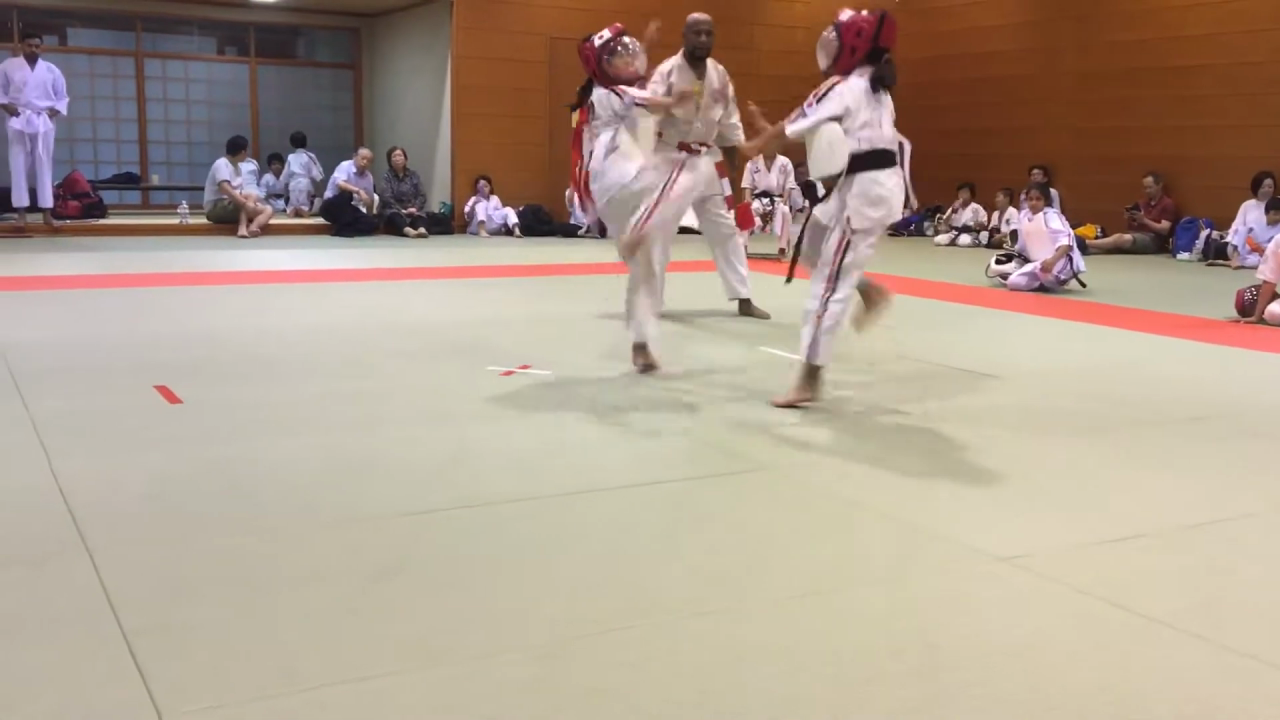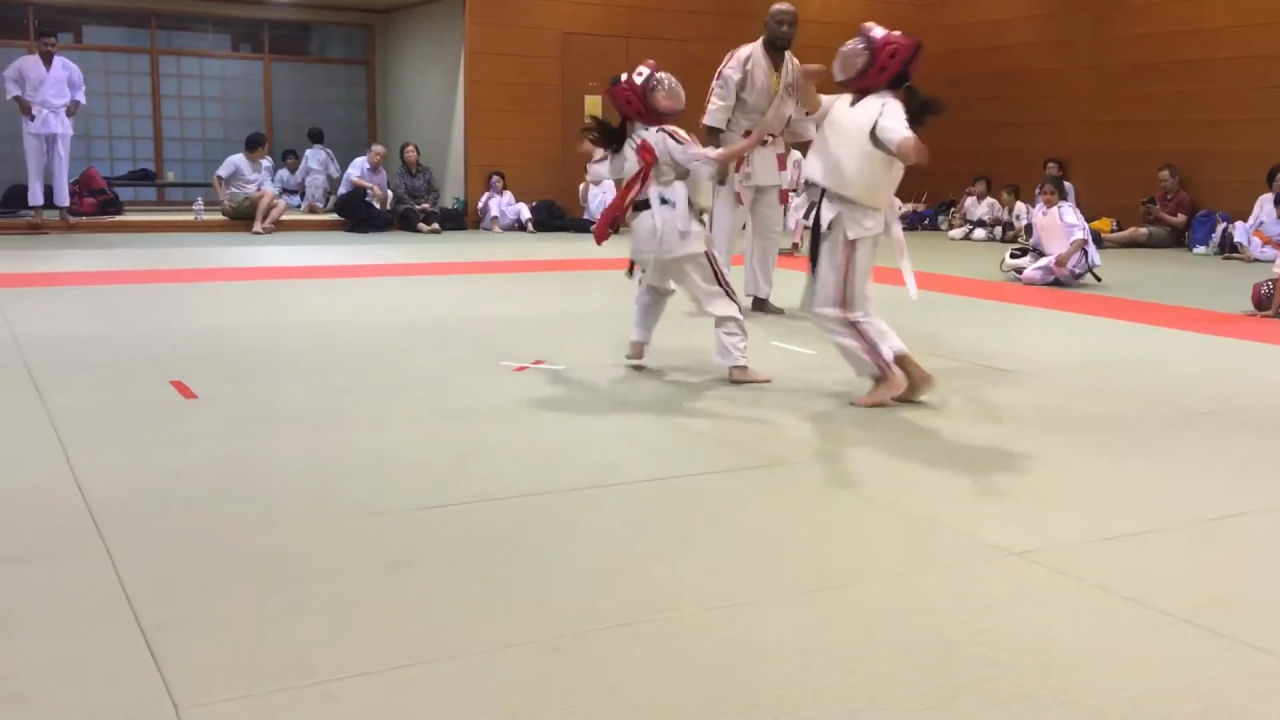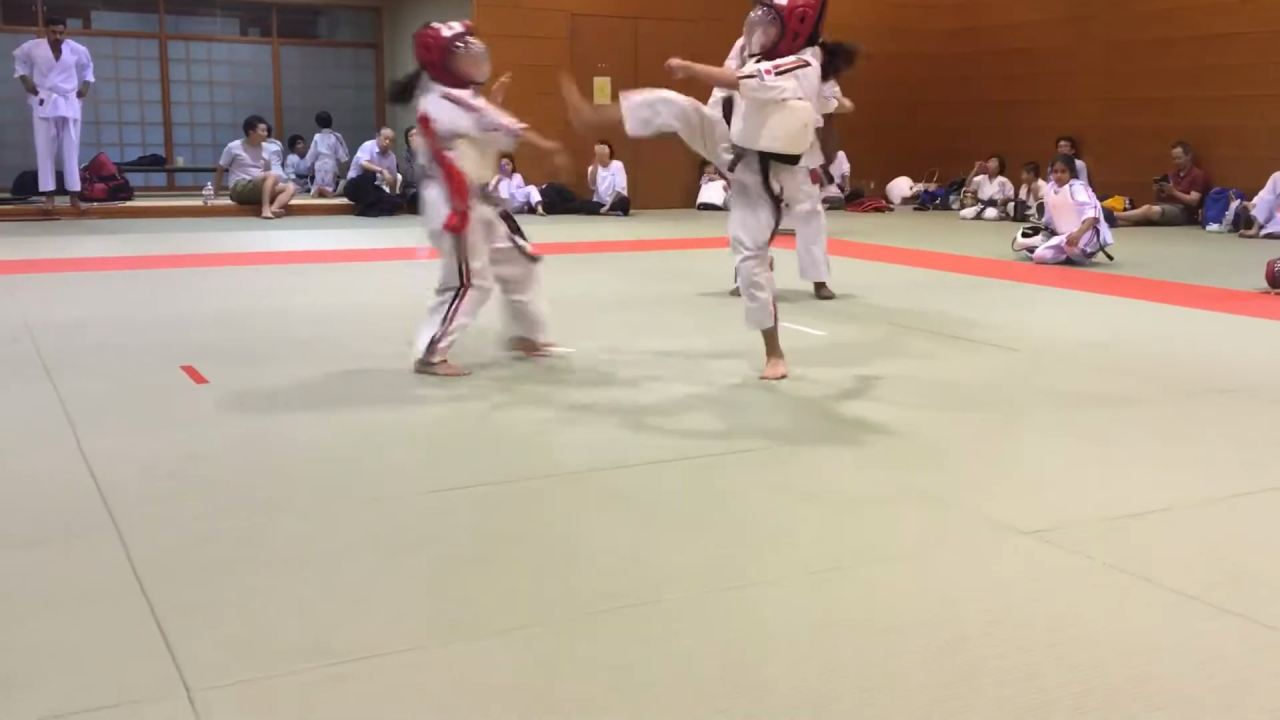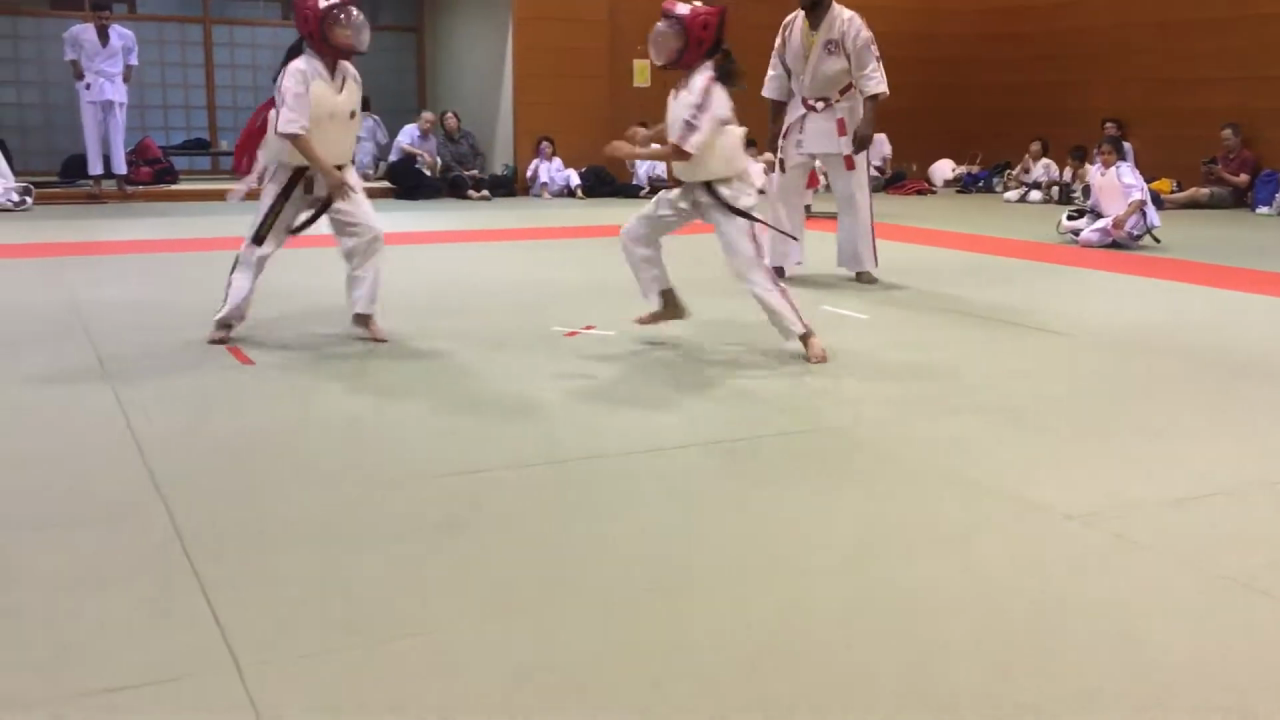
dt=0.5s
person 1, frame 1
left shoulder: (841, 87)
right shoulder: (875, 88)
left elbow: (790, 130)
right elbow: (809, 125)
left wrist: (752, 147)
right wrist: (771, 126)
left hip: (862, 190)
right hip: (882, 185)
left knee: (829, 288)
left ankle: (809, 381)
right ankle: (867, 289)
person 1, frame 2
left shoulder: (887, 108)
right shoulder: (845, 102)
left elbow: (906, 145)
right elbow: (812, 107)
left wrist: (907, 149)
right wrist: (806, 84)
left hip: (851, 220)
right hip: (832, 211)
left knee: (833, 307)
right knee: (846, 304)
left ankle: (888, 378)
right ankle: (904, 365)
person 1, frame 3
left shoulder: (803, 66)
right shoulder: (770, 62)
left elbow: (736, 81)
left wrist: (691, 68)
left hip: (766, 174)
right hip: (734, 154)
left knee: (752, 261)
right knee: (673, 107)
left ankle: (773, 353)
right ankle: (592, 116)
person 1, frame 4
left shoulder: (705, 87)
right shoulder: (695, 81)
left elbow: (683, 150)
left wrist: (633, 153)
right wrist: (649, 134)
left hip: (726, 191)
right hip: (696, 188)
left knee: (753, 271)
right knee: (636, 233)
left ankle: (806, 336)
right ankle: (669, 303)
person 2, frame 1
left shoulder: (618, 91)
right shoulder: (611, 94)
right elbow: (648, 103)
left wrist: (644, 40)
right wrist: (673, 100)
left hip: (628, 194)
right hip: (616, 180)
left knee: (643, 266)
left ankle: (643, 347)
person 2, frame 2
left shoulder: (622, 141)
right shoulder: (669, 137)
left elbow: (599, 172)
right elbow: (708, 160)
right wrist: (746, 146)
left hip: (646, 230)
right hip: (677, 230)
left knee: (655, 284)
right knee: (718, 296)
left ankle: (639, 341)
right ankle: (737, 364)
person 2, frame 3
left shoulder: (439, 98)
right shoulder: (452, 103)
right elbow: (507, 131)
right wrist: (550, 148)
left hip: (470, 202)
right hip: (454, 205)
left knee: (517, 263)
right knee: (470, 283)
left ankle: (527, 334)
right ankle: (430, 355)
person 2, frame 4
left shoulder: (350, 74)
right shoulder: (298, 72)
right elbow: (291, 130)
left wrist: (341, 171)
right wrist: (322, 165)
left hip: (337, 173)
right hip: (293, 176)
left knee: (366, 235)
right knee: (260, 247)
left ankle: (363, 313)
right ankle: (227, 319)
person 3, frame 1
left shoulder: (719, 74)
right shoulder: (666, 73)
left elbow: (730, 125)
left wrist: (733, 169)
left hip: (709, 162)
right hip: (673, 160)
left knee: (726, 230)
right knee: (658, 231)
left ankle: (743, 299)
person 3, frame 2
left shoulder: (794, 68)
right shoulder: (741, 58)
left elbow: (800, 120)
right elbow: (718, 108)
left hip: (772, 154)
left knee: (770, 229)
right knee: (726, 225)
left ankle: (761, 295)
person 3, frame 3
right shoulder: (745, 45)
left elbow: (825, 93)
right elbow: (725, 91)
left wrist: (828, 140)
left knee: (808, 208)
left ankle: (819, 279)
person 3, frame 4
left shoulder: (850, 23)
right shoulder: (790, 24)
left elbow: (871, 75)
right elbow: (778, 76)
left wrist: (868, 122)
right wrist: (774, 122)
left hip: (840, 118)
right hip: (799, 117)
left knee: (853, 194)
right knee: (786, 191)
left ankle: (863, 266)
right ankle: (780, 263)
person 4, frame 1
left shoulder: (51, 70)
left elbow: (62, 97)
left wrist: (53, 112)
left hip: (44, 122)
right hip: (19, 122)
left knee: (44, 166)
right knee: (19, 166)
left ankle: (47, 212)
right ankle: (21, 212)
person 4, frame 2
left shoulder: (68, 66)
right shoulder: (24, 63)
left elbow: (79, 87)
right elbow: (9, 79)
left wrist: (75, 105)
right wrist: (20, 100)
left hip: (60, 119)
right hip: (35, 119)
left knee: (61, 164)
right knee: (35, 164)
left ankle: (63, 209)
right ankle: (38, 210)
person 4, frame 3
left shoulder: (77, 50)
right shoulder: (32, 48)
left elbow: (87, 66)
right elbow: (19, 59)
left wrist: (86, 85)
right wrist: (25, 80)
left hip: (69, 103)
right hip: (44, 102)
left knee: (71, 149)
right knee: (45, 149)
left ankle: (74, 195)
right ankle: (49, 195)
person 4, frame 4
left shoulder: (124, 35)
right shoulder: (79, 32)
left elbow: (132, 50)
right elbow: (68, 43)
left wrist: (129, 69)
right wrist: (75, 65)
left hip: (115, 87)
right hip: (91, 87)
left knee: (117, 132)
right knee: (92, 133)
left ankle: (120, 178)
right ankle: (96, 179)
